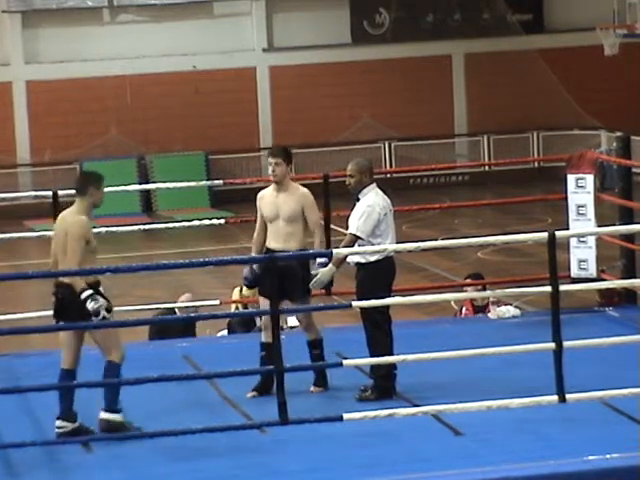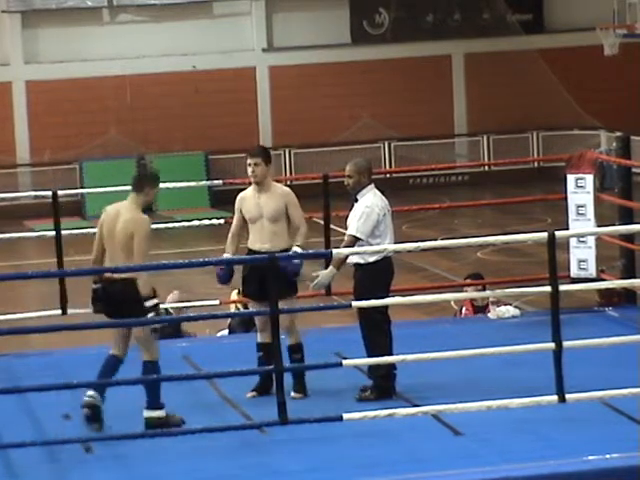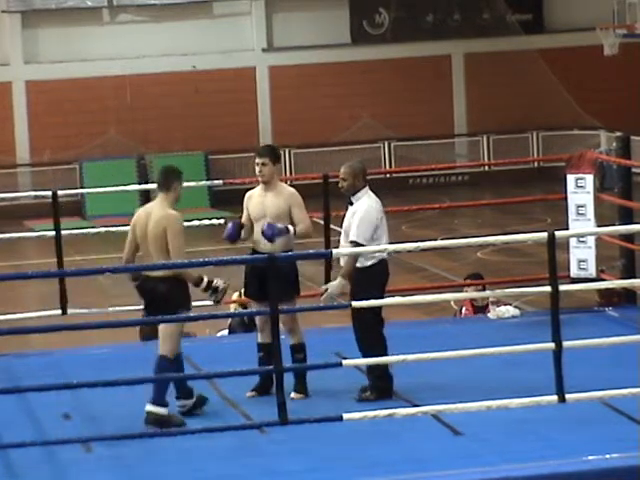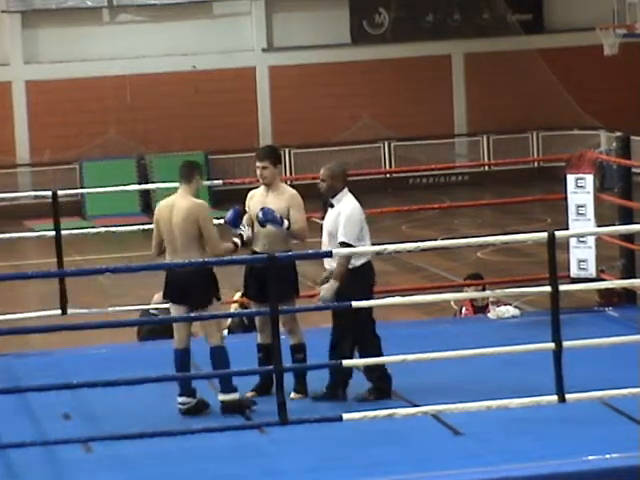
dt=0.5s
person 1, frame 1
left shoulder: (64, 217)
right shoulder: (81, 222)
left elbow: (57, 262)
right elbow: (73, 269)
right wrist: (90, 297)
left hip: (65, 294)
right hip: (80, 292)
left knee: (69, 361)
right knee: (115, 354)
left ankle: (66, 422)
right ankle: (111, 416)
person 1, frame 2
left shoulder: (108, 212)
right shoulder: (140, 221)
left elbow: (96, 258)
right elbow: (140, 269)
left wrist: (98, 287)
right wrist: (151, 306)
left hip: (110, 286)
right hip: (131, 288)
left knee: (118, 351)
right knee: (150, 353)
left ankle: (93, 397)
right ankle: (154, 413)
person 1, frame 3
left shoulder: (140, 214)
right shoulder: (172, 217)
left elbow: (127, 259)
right elbow: (180, 265)
left wrist: (140, 282)
right wrist: (207, 283)
left hip: (149, 285)
right hip: (170, 286)
left knee: (170, 345)
right knee: (167, 350)
left ankle: (185, 398)
right ankle: (157, 408)
person 1, frame 4
left shoulder: (161, 207)
right shoulder: (199, 207)
left elbow: (156, 251)
right elbow: (216, 250)
right wrist: (238, 242)
left hip: (174, 277)
right hip: (199, 276)
left knee: (181, 340)
right knee: (215, 338)
left ankle: (186, 398)
right ankle: (228, 396)
person 2, frame 1
left shoulder: (302, 195)
right shoulder: (262, 196)
left elbow: (317, 230)
right wrist: (253, 260)
left hip: (295, 260)
right hip: (270, 260)
left knee: (306, 321)
right knee: (266, 323)
left ankle: (321, 376)
right ankle: (266, 380)
person 2, frame 2
left shoulder: (284, 194)
right shoulder: (242, 198)
left elbow: (301, 227)
right elbow: (235, 232)
left wrist: (296, 251)
right wrist: (227, 257)
left hip: (280, 260)
right hip: (254, 261)
left knee: (287, 323)
right knee: (261, 325)
left ankle: (299, 381)
right ankle: (265, 380)
person 2, frame 3
left shoulder: (290, 195)
right shoulder: (250, 196)
left elbow: (307, 229)
right elbow: (246, 234)
left wrist: (286, 230)
right wrist: (237, 232)
left hip: (282, 262)
right hip: (257, 261)
left knee: (290, 323)
right knee: (262, 324)
left ankle: (300, 382)
right ankle: (265, 381)
person 2, frame 4
left shoulder: (291, 196)
right shoulder: (252, 196)
left elbow: (302, 233)
right elbow: (247, 234)
left wrist: (280, 221)
right wrist: (237, 224)
left hip: (281, 263)
right hip: (257, 262)
left knee: (289, 323)
right knee: (262, 324)
left ankle: (300, 381)
right ankle: (265, 380)
person 3, frame 1
left shoulder: (370, 204)
right shoulder: (376, 198)
left elbow: (351, 240)
left wrist: (331, 269)
left hip: (373, 269)
right hip: (377, 266)
left knee: (376, 327)
right knee: (378, 325)
left ankle: (383, 385)
right ankle: (383, 379)
person 3, frame 2
left shoulder: (368, 205)
right shoulder: (373, 199)
left elbow: (350, 242)
left wrist: (331, 271)
left hip: (371, 269)
right hip: (375, 267)
left knee: (374, 328)
right knee: (377, 326)
left ankle: (382, 385)
right ankle: (382, 379)
person 3, frame 3
left shoulder: (366, 208)
right shoulder: (361, 203)
left elbow: (356, 249)
left wrist: (340, 281)
right wrist: (346, 278)
left hip: (369, 272)
right hip: (364, 272)
left knee: (370, 329)
right knee: (364, 328)
left ankle: (381, 386)
right ankle: (378, 379)
person 3, frame 4
left shoulder: (348, 209)
right shoulder: (337, 206)
left elbow: (347, 251)
left wrist: (333, 283)
right wrist: (330, 274)
left hip: (355, 276)
right hip: (345, 275)
left knee: (363, 334)
right knee: (342, 334)
left ankle: (380, 385)
right ankle: (337, 387)
